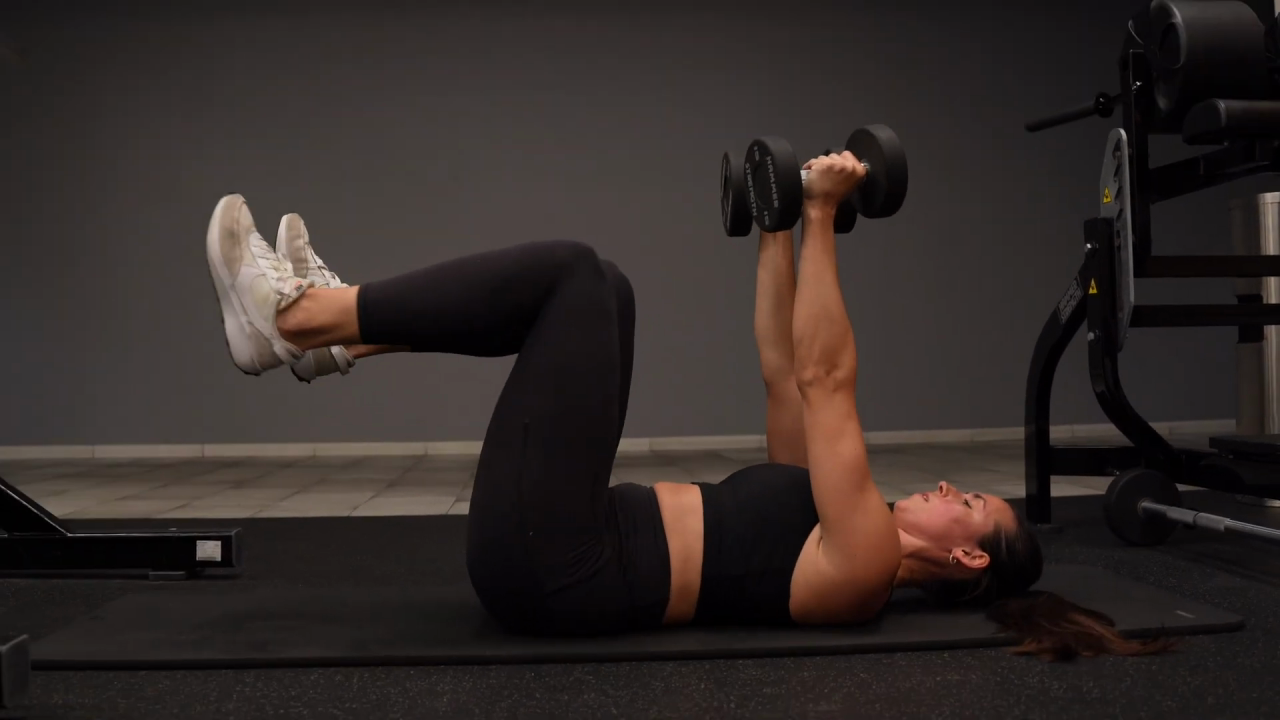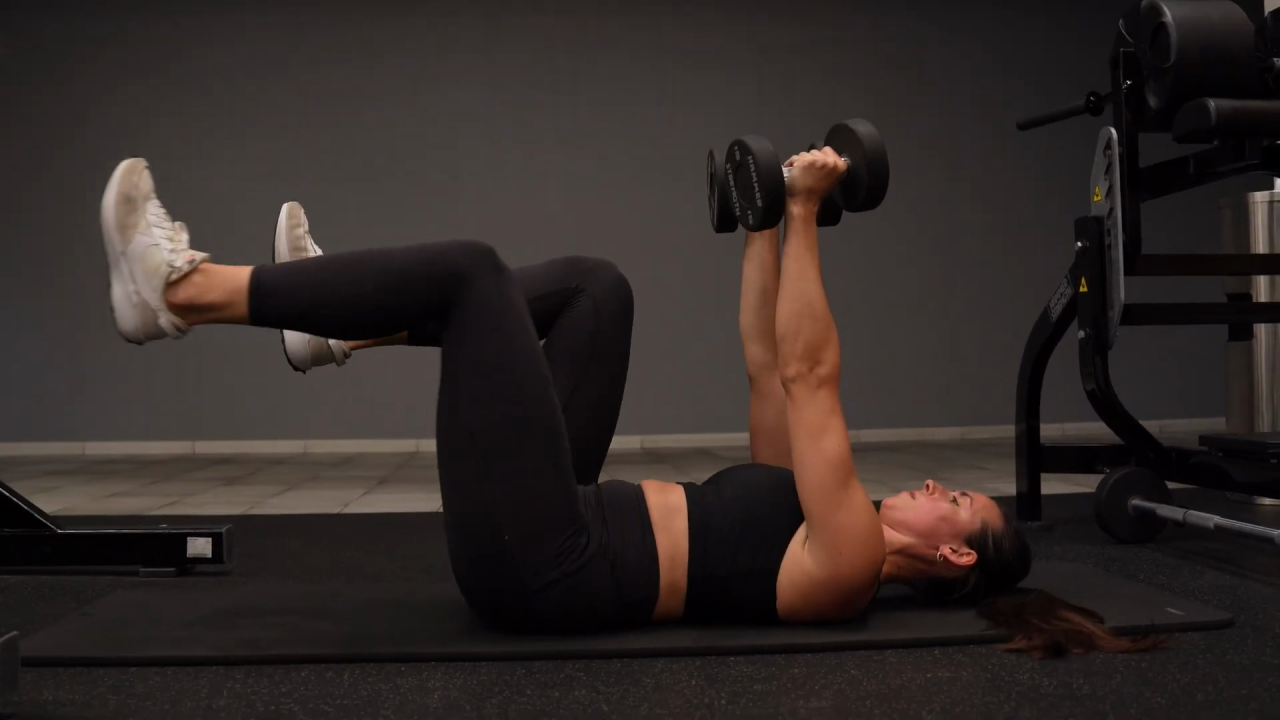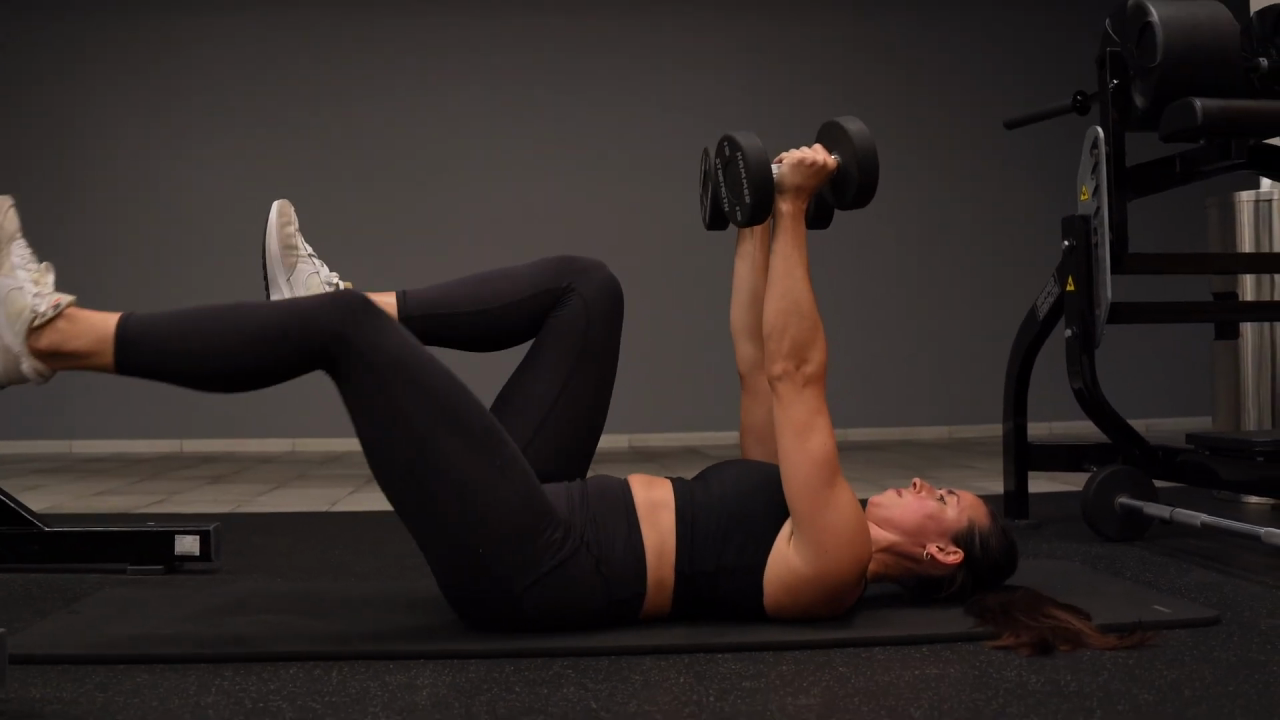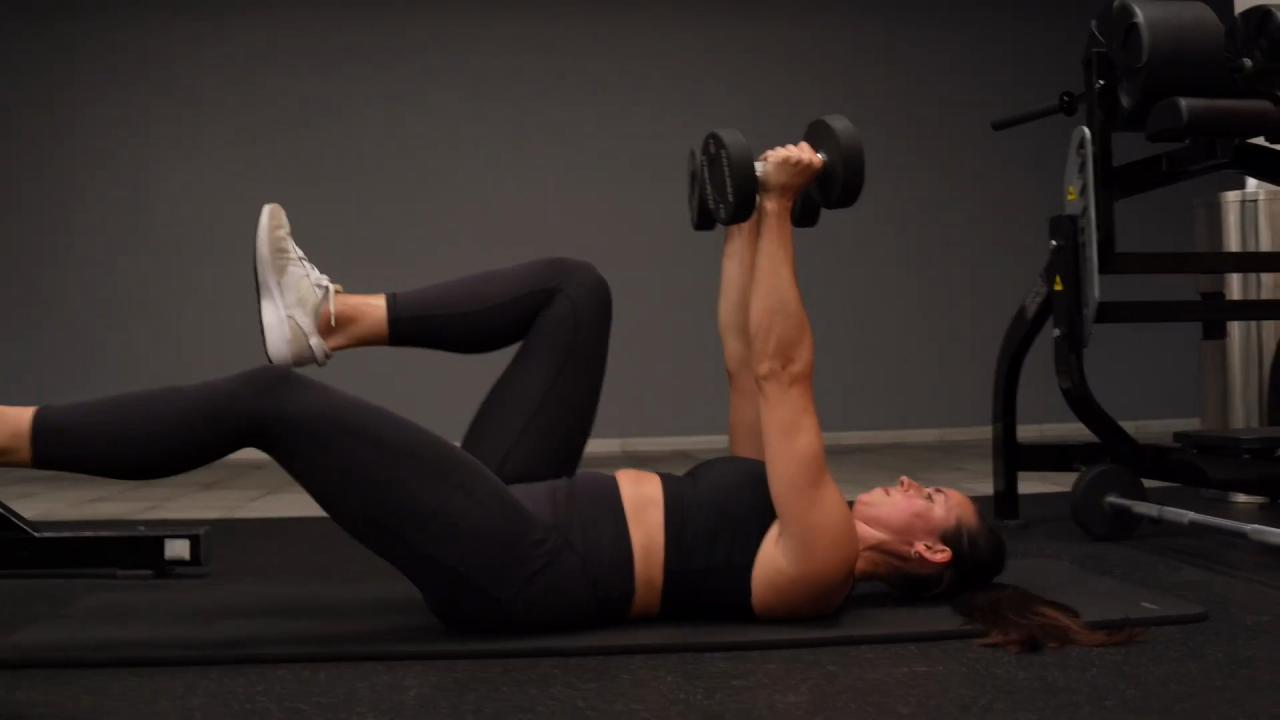
dt=0.2s
person 1, frame 1
left shoulder: (863, 566)
right shoulder: (832, 528)
left elbow: (826, 381)
right elbow: (781, 369)
left wrist: (822, 218)
right wrist: (778, 229)
left hip: (553, 568)
right hip: (564, 553)
left knee: (570, 271)
right knee: (595, 292)
left ankle: (296, 317)
right ankle: (355, 330)
person 1, frame 2
left shoulder: (850, 563)
right shoulder: (822, 523)
left elbow: (810, 376)
right elbow: (766, 362)
left wrist: (806, 215)
right wrist: (767, 223)
left hip: (542, 570)
right hip: (559, 538)
left knee: (475, 268)
right knee: (593, 284)
left ankle: (182, 291)
right ankle: (351, 320)
person 1, frame 3
left shoulder: (834, 559)
right shoulder: (801, 519)
left elbow: (799, 374)
right elbow: (754, 359)
left wrist: (793, 212)
right wrist: (754, 222)
left hip: (523, 565)
right hip: (532, 522)
left knee: (343, 334)
right knee: (586, 285)
right ankle: (341, 306)
person 1, frame 4
left shoulder: (824, 559)
right shoulder: (793, 517)
left elbow: (782, 376)
right elbow: (741, 360)
left wrist: (779, 211)
right wrist: (740, 222)
left hip: (508, 565)
right hip: (516, 517)
left knee: (270, 401)
right knee: (575, 287)
right ankle: (329, 318)
